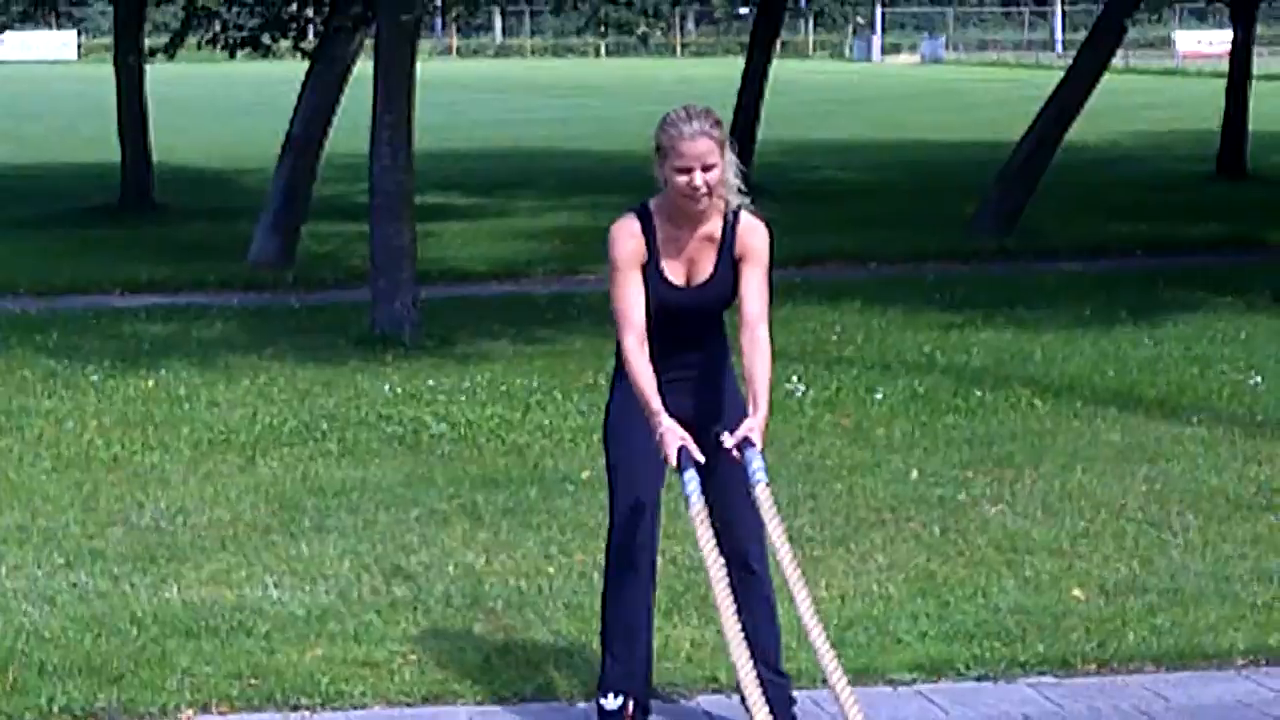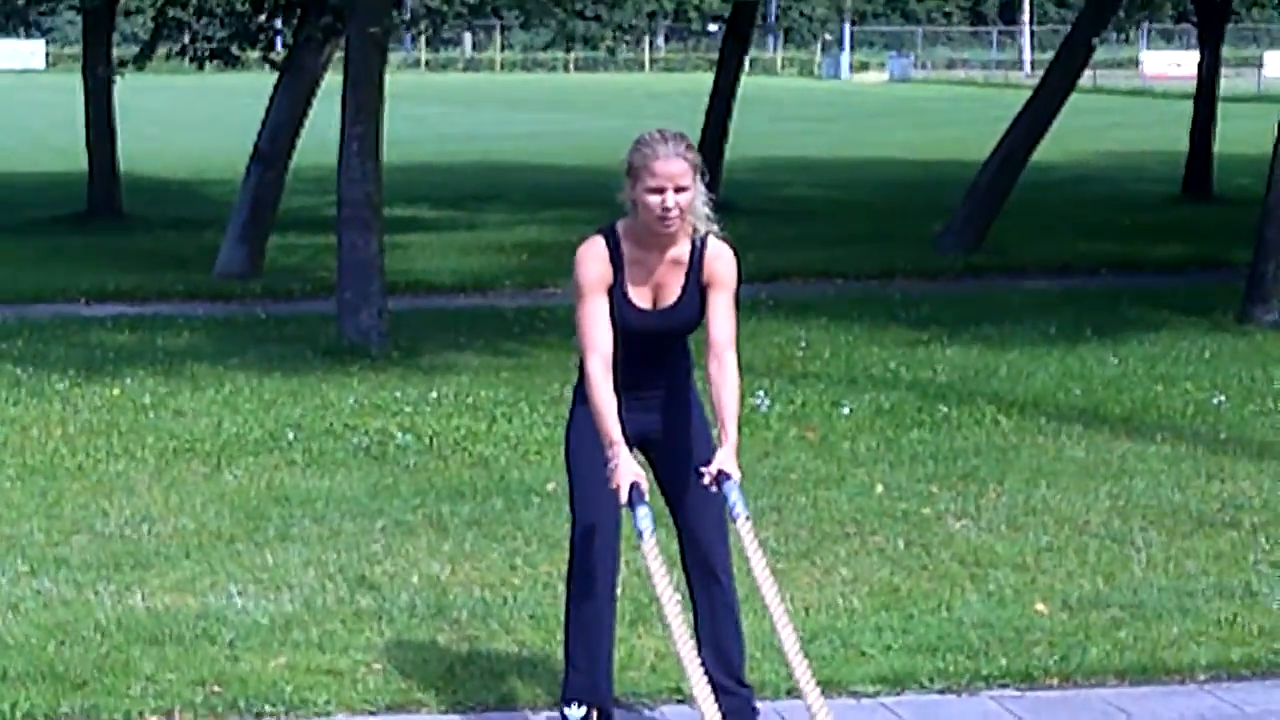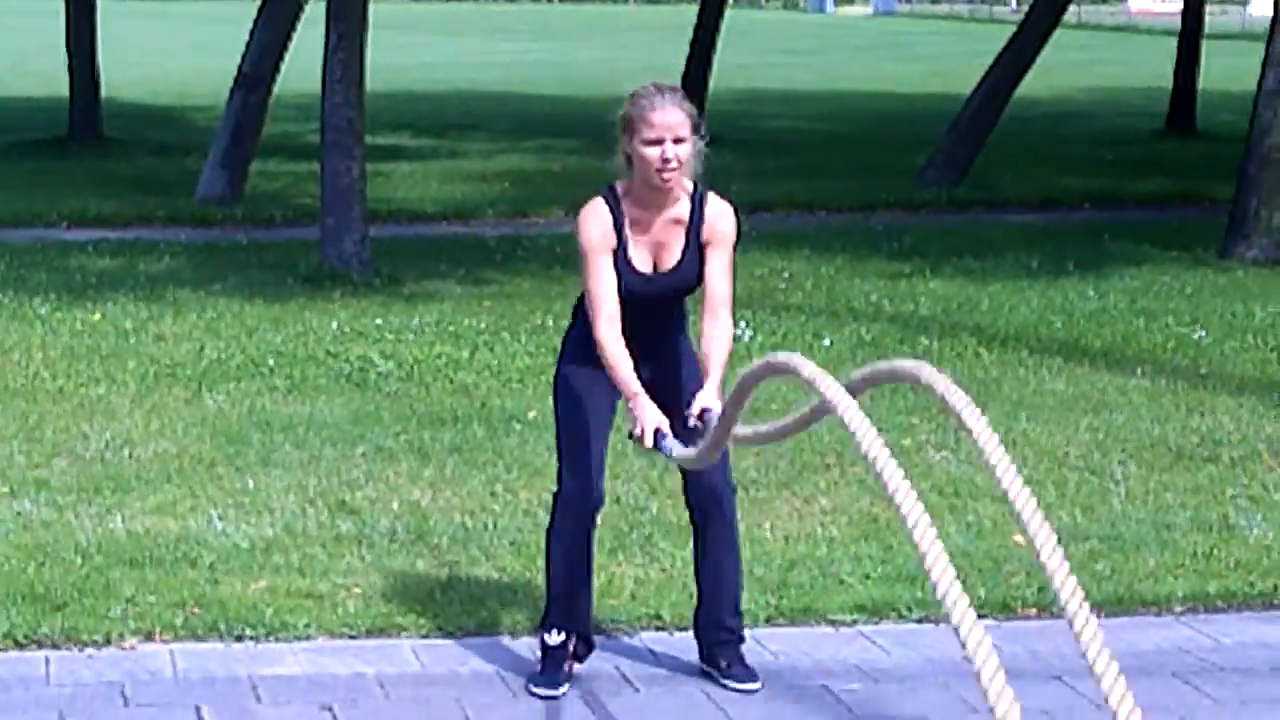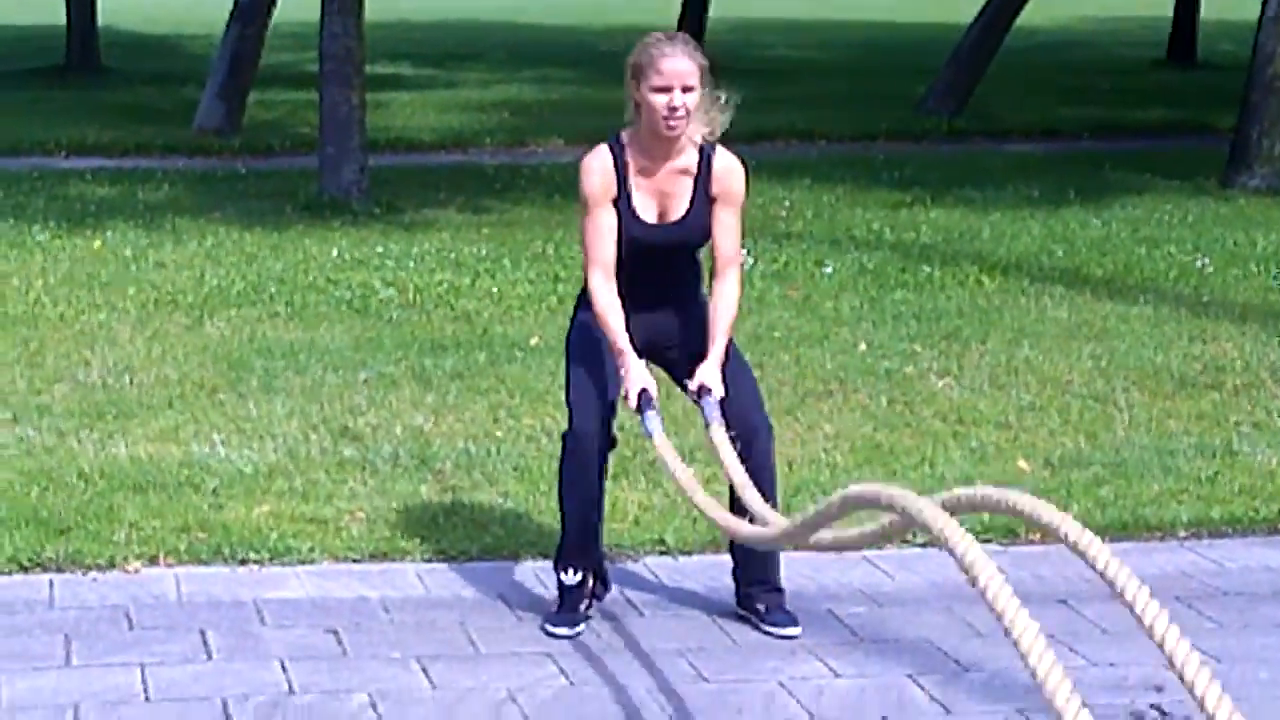
dt=1s
person 1, frame 1
left shoulder: (748, 231)
right shoulder: (631, 232)
left elbow: (755, 327)
right elbow: (632, 336)
left wrist: (757, 414)
right wrist: (662, 422)
left hip: (713, 387)
right hip: (642, 395)
left knee: (745, 541)
right knee: (631, 541)
person 1, frame 2
left shoulder: (715, 256)
right shoulder: (597, 255)
left elbow: (722, 355)
right elbow: (597, 362)
left wrist: (728, 444)
right wrist: (618, 454)
left hip: (675, 403)
right hip: (605, 410)
left knee: (711, 554)
right knee: (594, 554)
person 1, frame 3
left shoulder: (713, 215)
right shoulder: (599, 216)
left elbow: (718, 316)
right elbow: (603, 324)
left wrist: (711, 390)
right wrist: (637, 401)
left hip: (670, 357)
right hip: (594, 364)
left knee: (715, 493)
right knee: (578, 493)
left ankle: (721, 644)
right ankle: (561, 642)
person 1, frame 4
left shoulder: (723, 168)
right shoulder: (602, 165)
left elbow: (727, 277)
right elbow: (599, 279)
left wrist: (714, 361)
right wrist: (626, 361)
left hip: (685, 317)
right hip: (611, 323)
left knee: (752, 431)
right knee: (586, 436)
left ankle: (759, 588)
right ankle: (577, 584)
